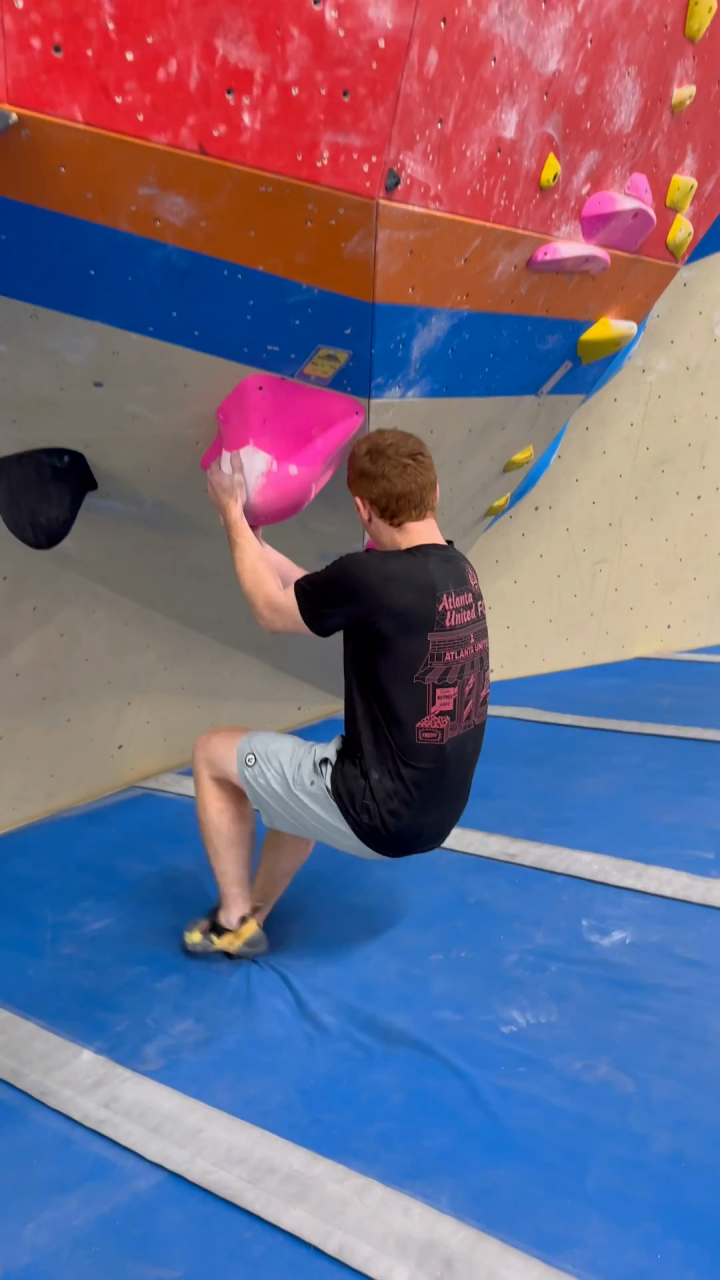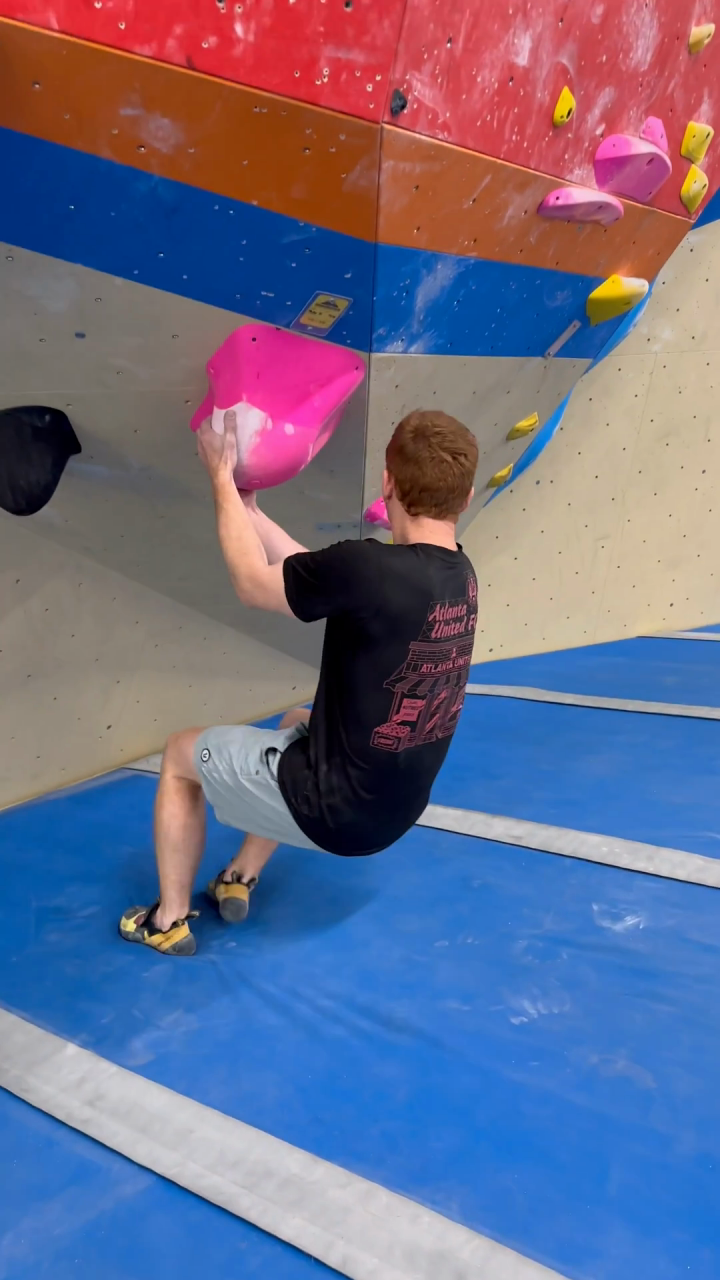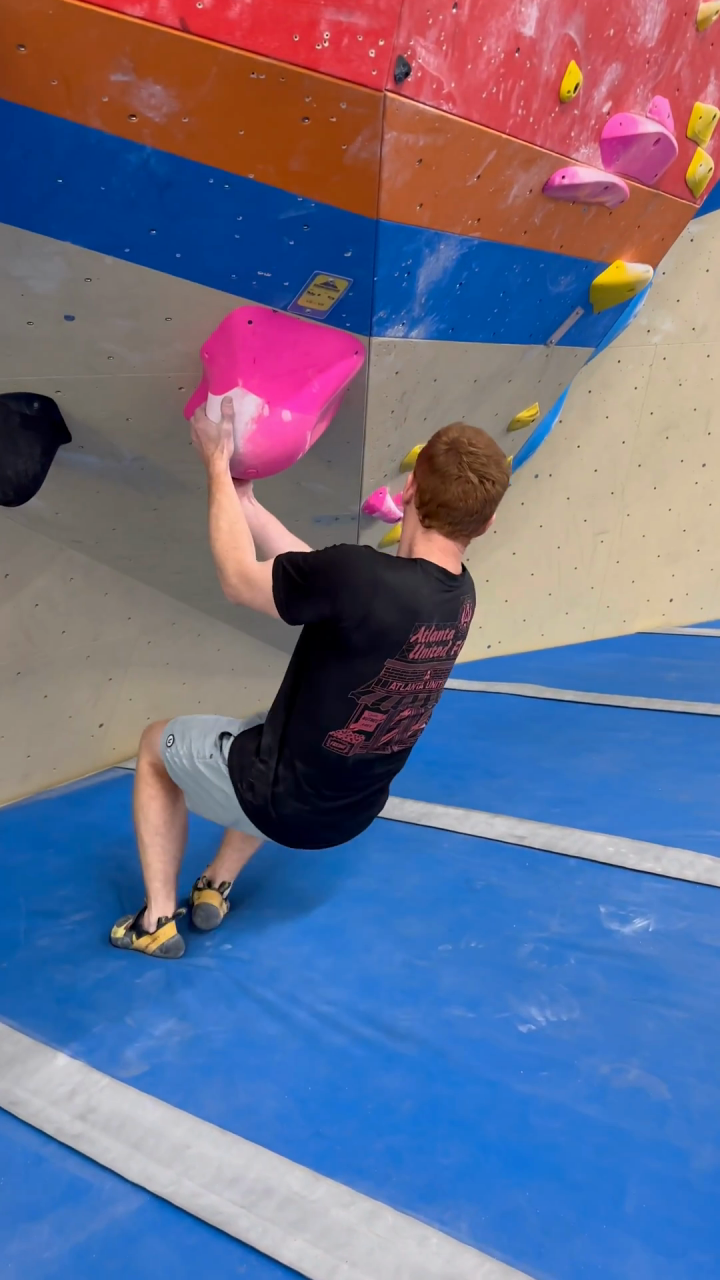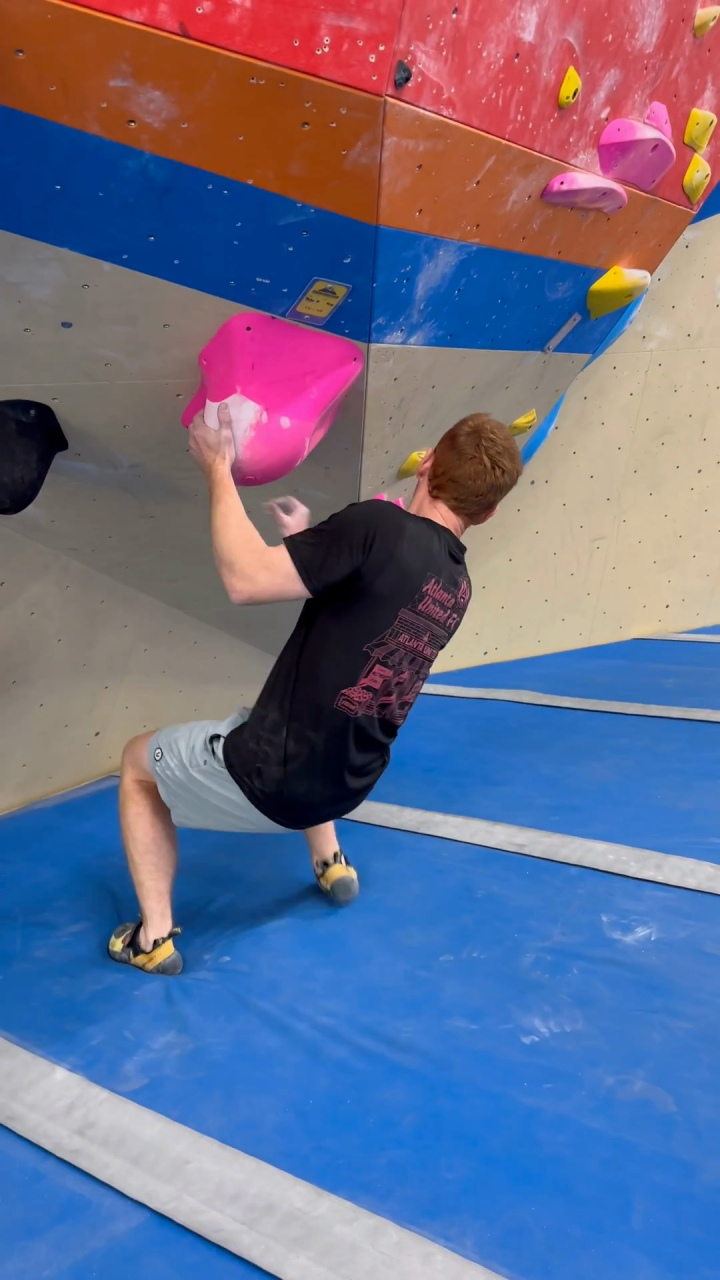
dt=0.3s
person 1, frame 1
left shoulder: (371, 578)
right shoulder: (458, 572)
left elbow: (272, 610)
left wrist: (232, 512)
right wrist: (255, 543)
left hip: (382, 814)
right hip: (435, 804)
left knee: (214, 753)
right knee: (299, 773)
left ankle: (233, 920)
right ankle: (253, 913)
person 1, frame 2
left shoulder: (367, 568)
right shoulder: (461, 576)
left elbow: (253, 584)
left wrist: (221, 475)
right wrist: (250, 513)
left hip: (332, 812)
right hip: (393, 813)
left knee: (182, 750)
right knee: (304, 726)
left ankle: (170, 918)
right ankle: (239, 880)
person 1, frame 3
left shoulder: (360, 576)
right shoulder: (460, 594)
left elbow: (240, 580)
left wrist: (217, 466)
right wrist: (245, 503)
left hip: (280, 800)
right hip: (353, 810)
left knee: (157, 743)
left ankle: (157, 921)
right ankle: (216, 886)
person 1, frame 4
left shoulder: (378, 526)
right shoulder: (458, 585)
left elbow: (244, 580)
left wrist: (218, 470)
right wrist: (306, 540)
left hip: (273, 777)
right hip: (348, 785)
left knee: (139, 760)
left ankle: (154, 938)
right ankle: (330, 863)
